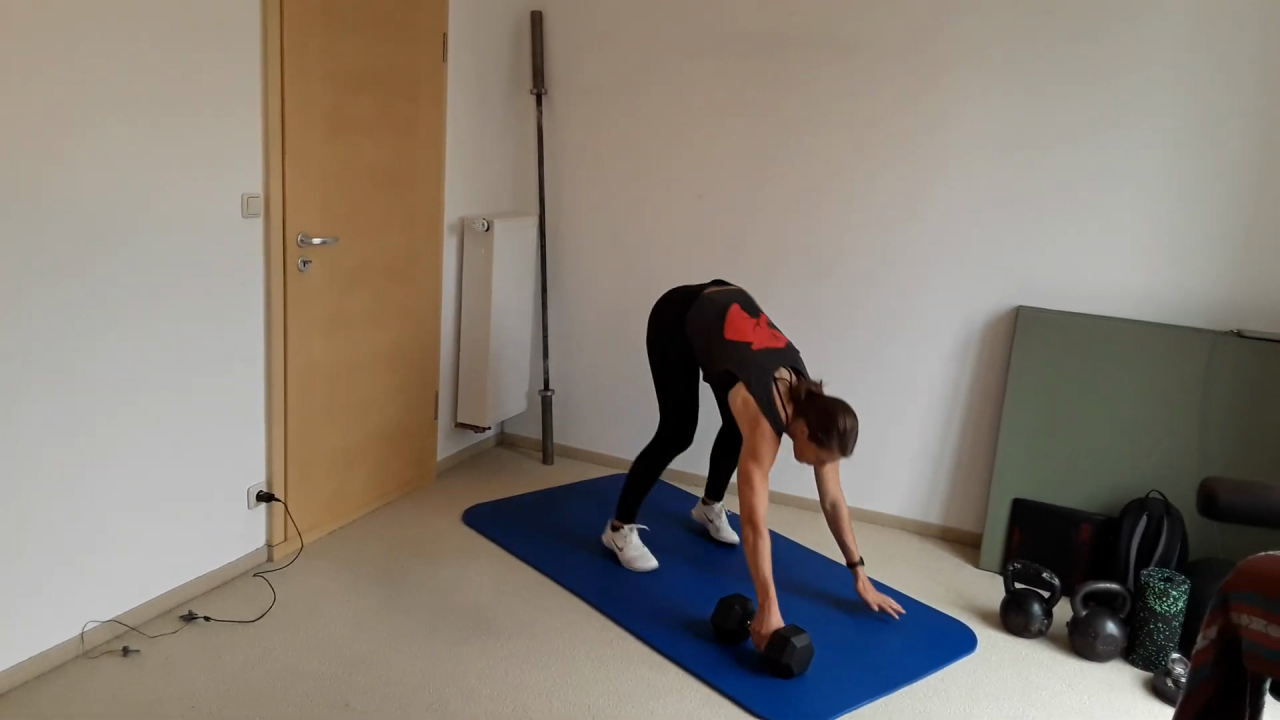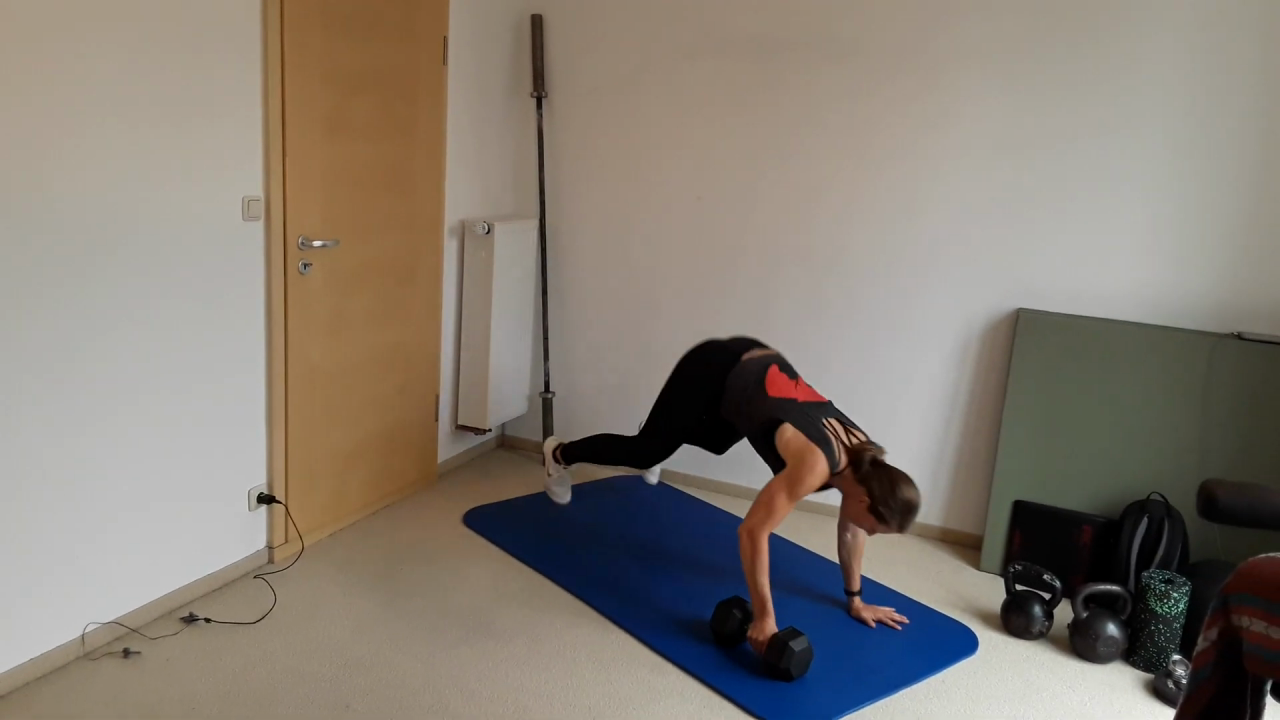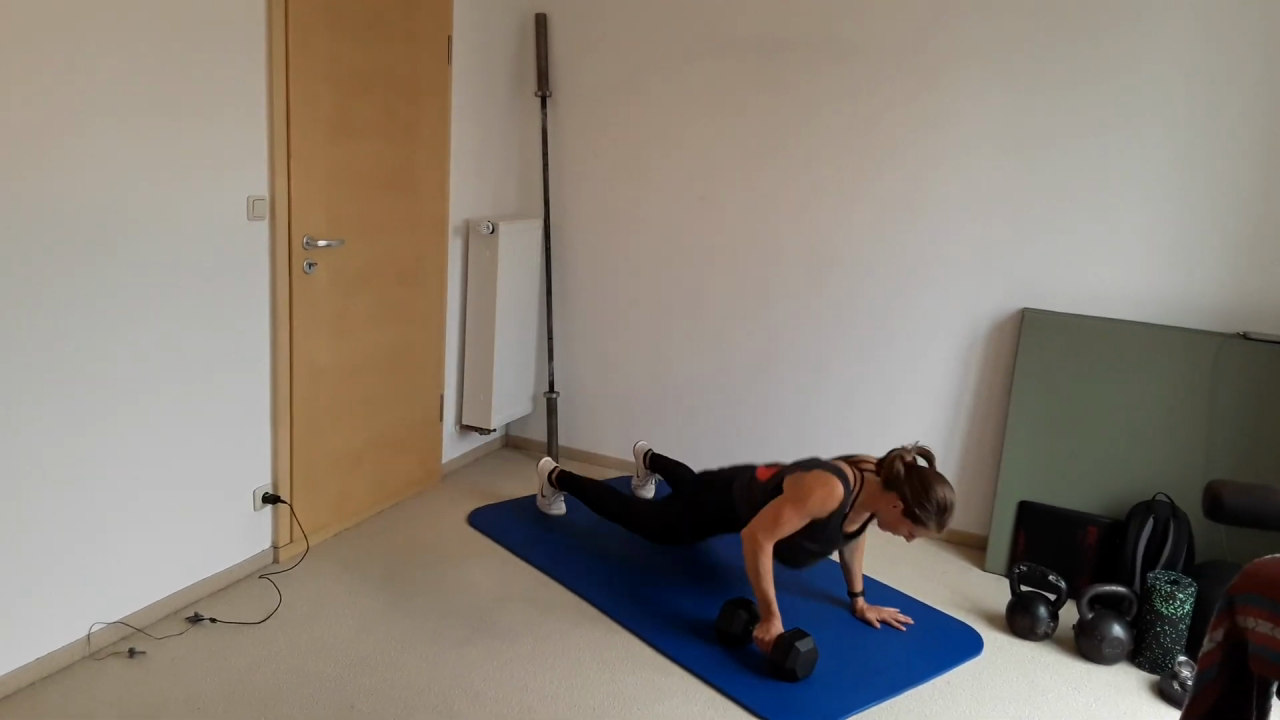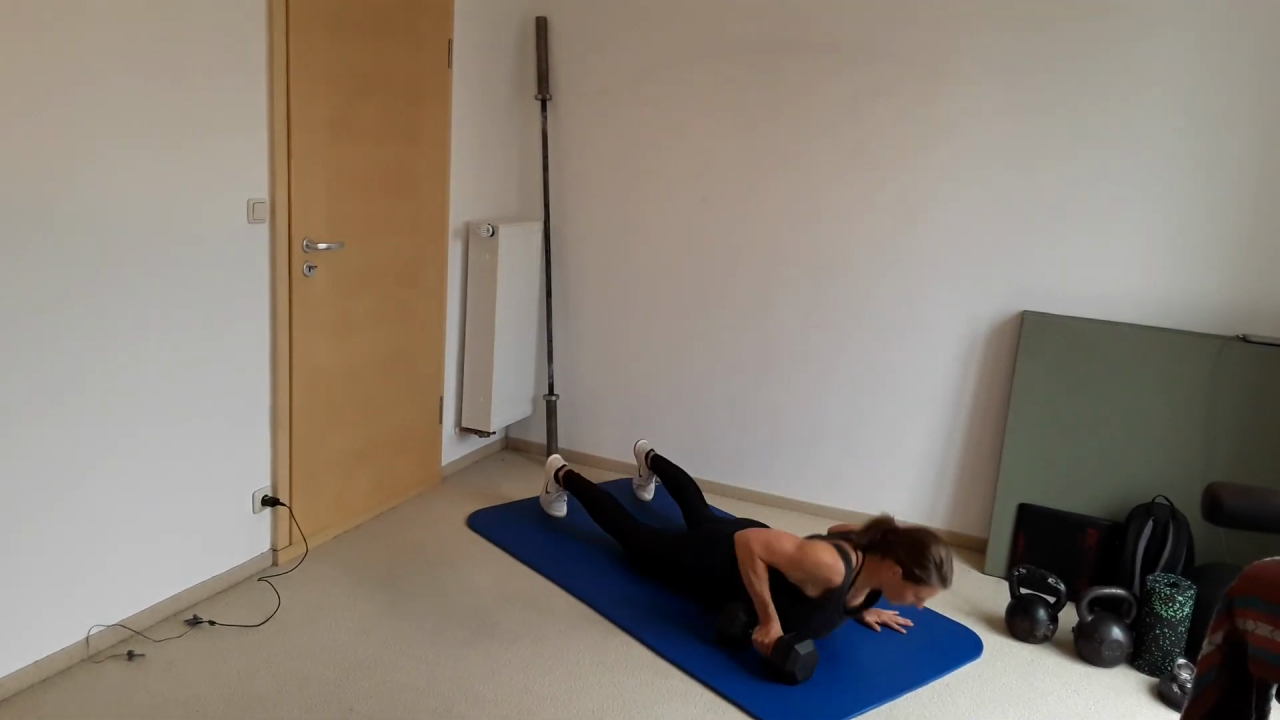
dt=0.2s
person 1, frame 1
left shoulder: (813, 406)
right shoulder: (765, 420)
left elbow: (832, 499)
right elbow: (754, 524)
left wrist: (859, 574)
right wrist: (768, 608)
right hip: (678, 318)
right knee: (678, 433)
left ankle: (710, 507)
right ankle: (620, 528)
person 1, frame 2
left shoulder: (865, 463)
right shoulder: (813, 465)
left elbow: (852, 529)
right elbow: (752, 533)
left wrist: (855, 600)
right wrist: (764, 619)
left hip: (753, 364)
right hip: (717, 376)
left knee: (714, 441)
right knee: (649, 448)
right ankle: (560, 455)
person 1, frame 3
left shoulder: (883, 481)
right shoulder: (831, 491)
left elbow: (852, 536)
right elbow: (756, 539)
left wrist: (859, 599)
right wrist: (770, 619)
left hip: (751, 494)
right hip: (728, 499)
right knee: (640, 519)
left ankle: (649, 460)
right ankle: (556, 477)
person 1, frame 4
left shoulder: (878, 551)
right shoulder: (830, 567)
right elbow: (747, 544)
left wrist: (862, 607)
right wrist: (768, 621)
left hip: (756, 538)
right hip: (722, 566)
left knee: (701, 516)
right knee: (636, 537)
left ankle: (650, 460)
right ankle: (562, 476)
